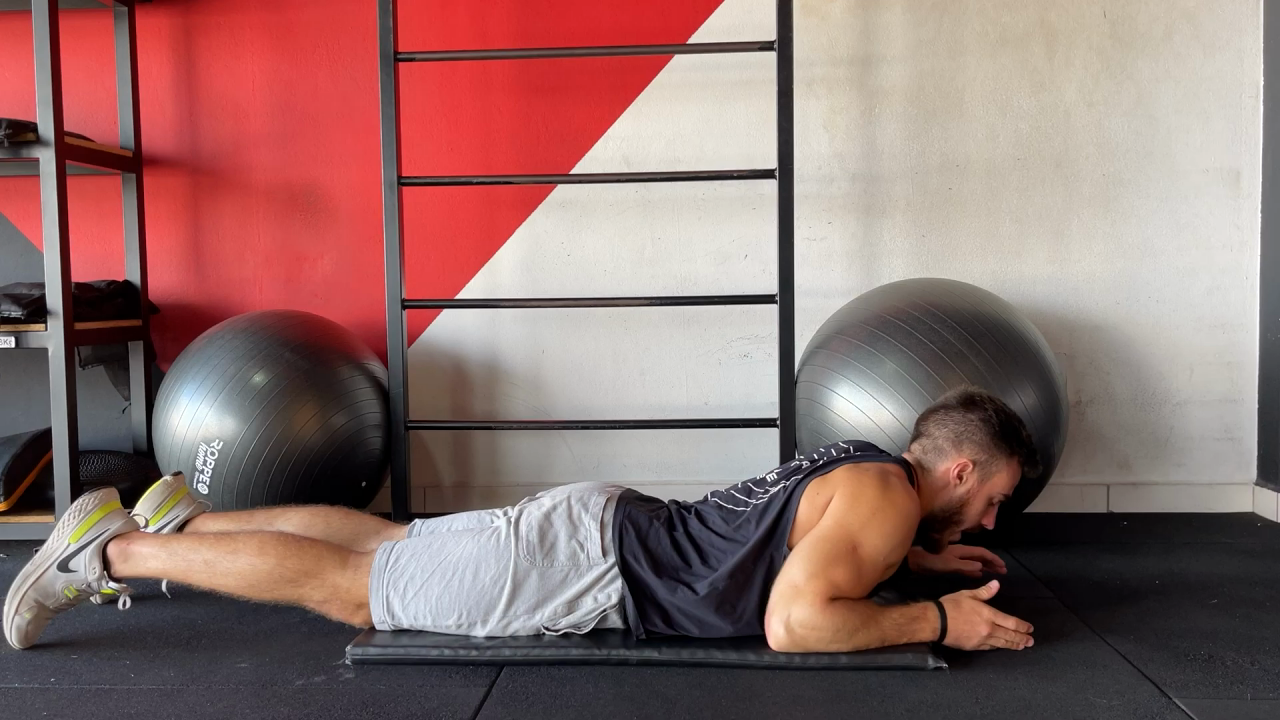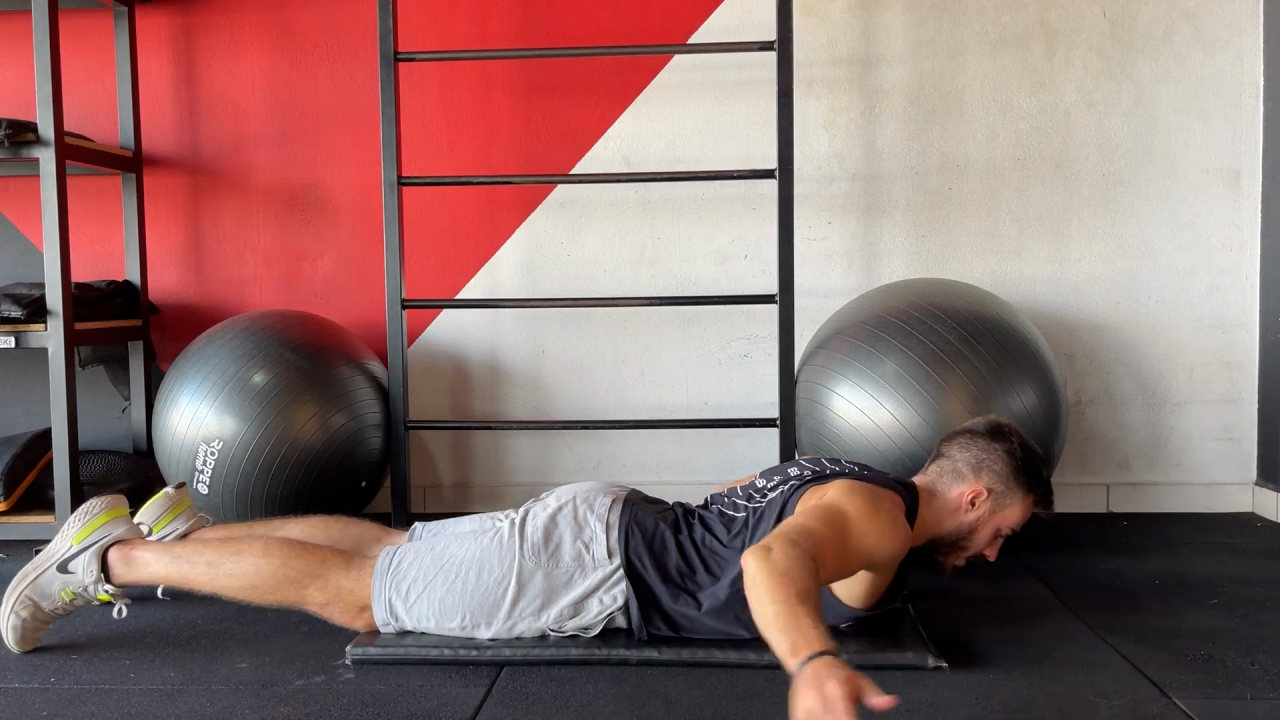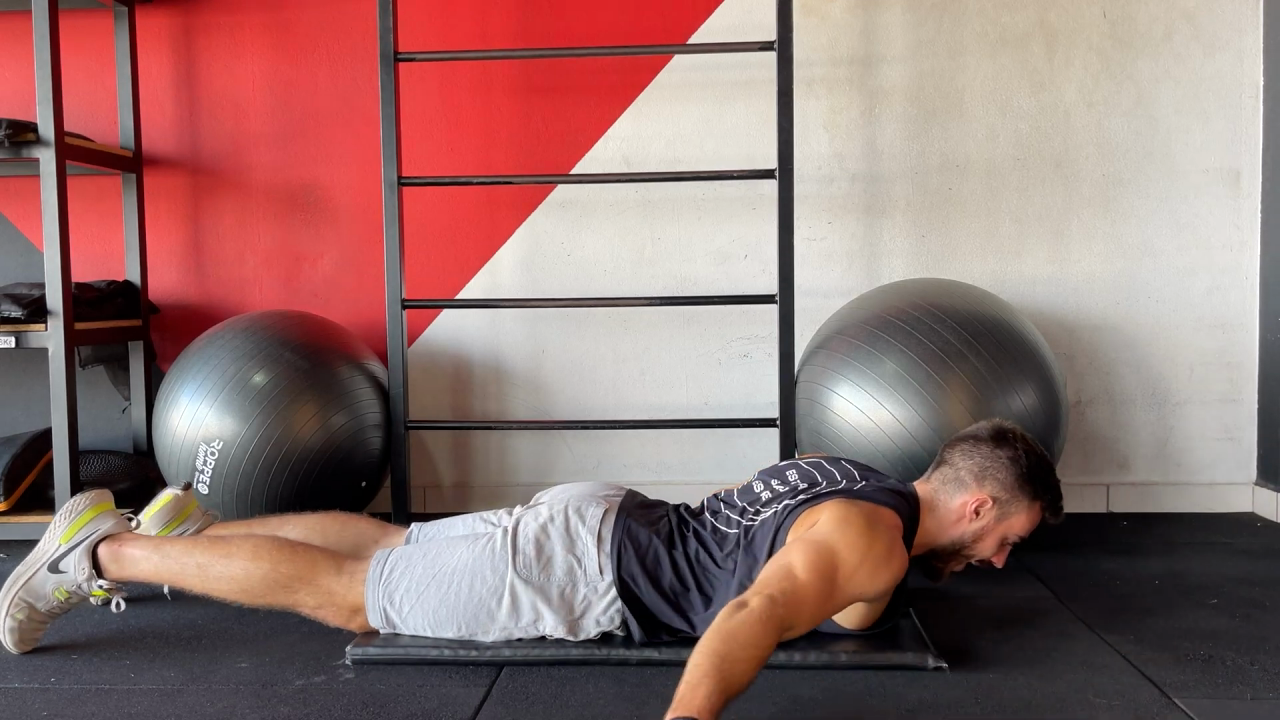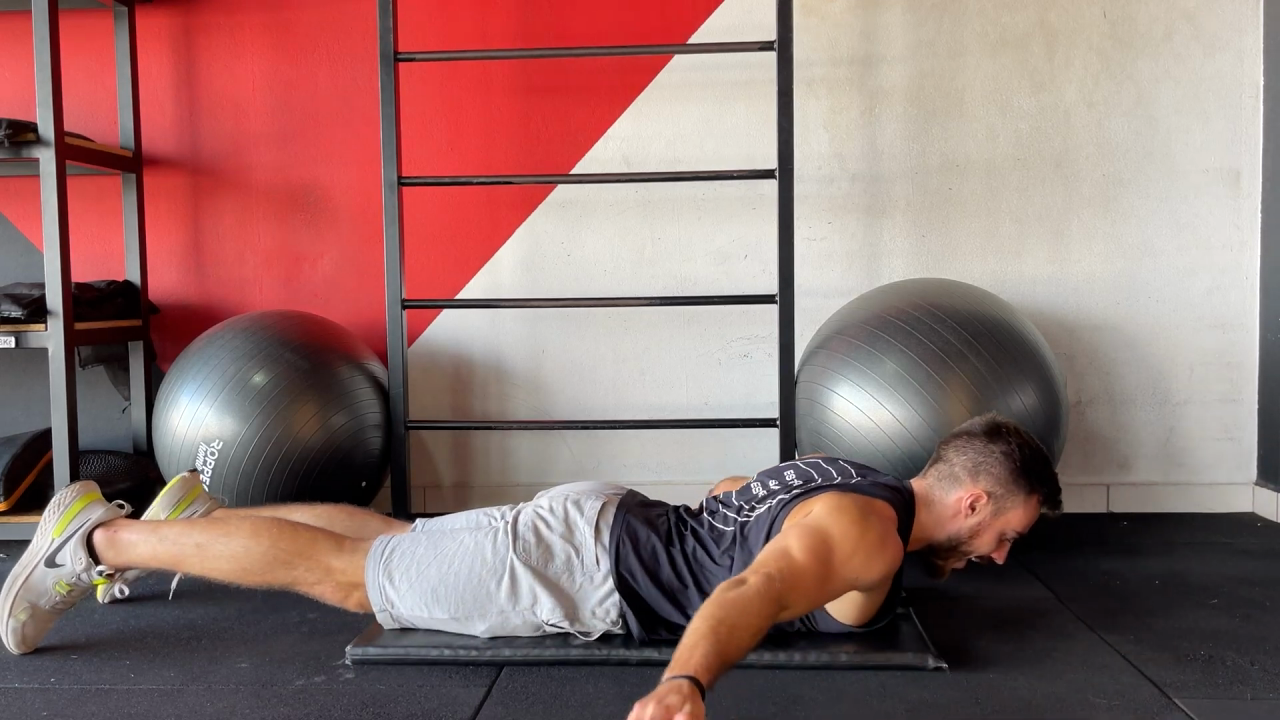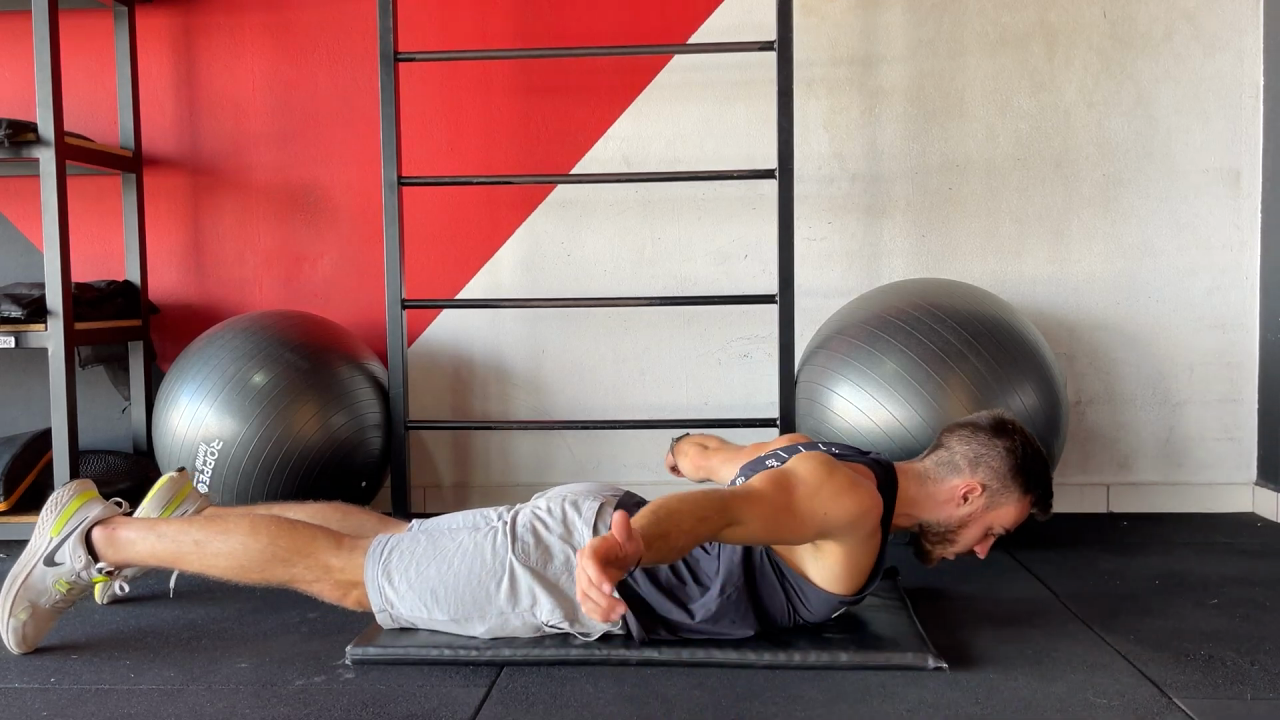
dt=0.3s
person 1, frame 1
left shoulder: (856, 469)
right shoulder: (885, 495)
right elbow: (795, 624)
left wrist: (910, 559)
right wrist: (939, 621)
left hip: (608, 531)
right hip: (591, 563)
left knee: (377, 545)
right knee: (343, 586)
left ankle: (184, 521)
right ankle: (106, 551)
person 1, frame 2
left shoulder: (853, 483)
right shoulder: (881, 517)
right elbow: (766, 566)
left hip: (610, 527)
right hip: (596, 563)
left knee: (382, 551)
right knee: (349, 593)
left ankle: (183, 529)
right ankle: (110, 554)
person 1, frame 3
left shoulder: (850, 473)
right shoulder: (874, 544)
right elbow: (752, 618)
left hip: (608, 522)
right hip: (584, 571)
left knee: (384, 548)
right knee: (340, 593)
left ankle: (194, 529)
right ankle: (99, 548)
person 1, frame 4
left shoulder: (850, 475)
right shoulder: (868, 534)
right elbow: (750, 596)
left hip: (610, 523)
right hip: (586, 565)
left knee: (389, 539)
right knee: (343, 573)
left ankle: (194, 517)
right ankle: (96, 538)
person 1, frame 5
left shoulder: (824, 458)
right shoulder: (849, 497)
left elbow: (701, 457)
right elbow: (714, 510)
right wrist: (623, 553)
left hip: (599, 531)
right hip: (578, 553)
left knee: (388, 540)
right knee: (346, 574)
left ankle: (186, 515)
right ankle: (96, 537)
